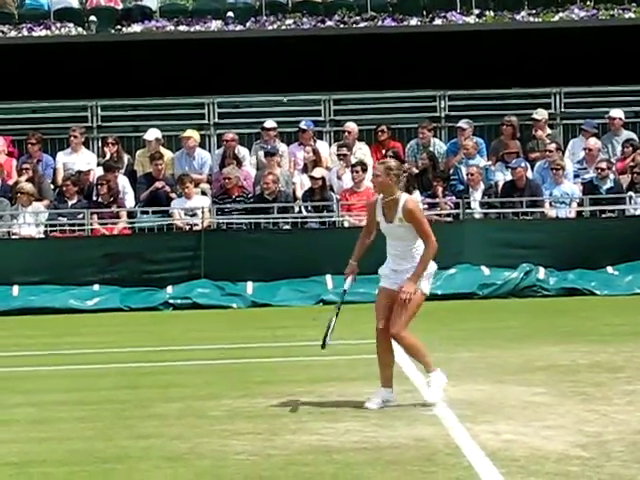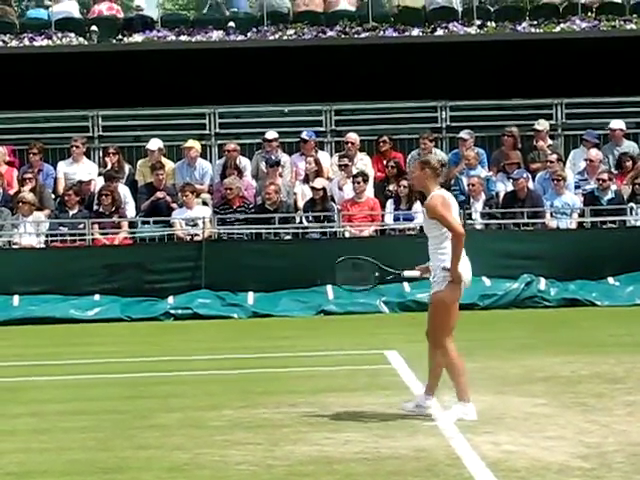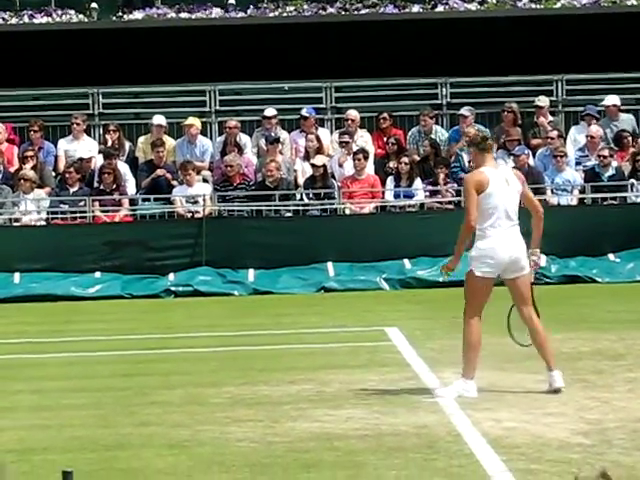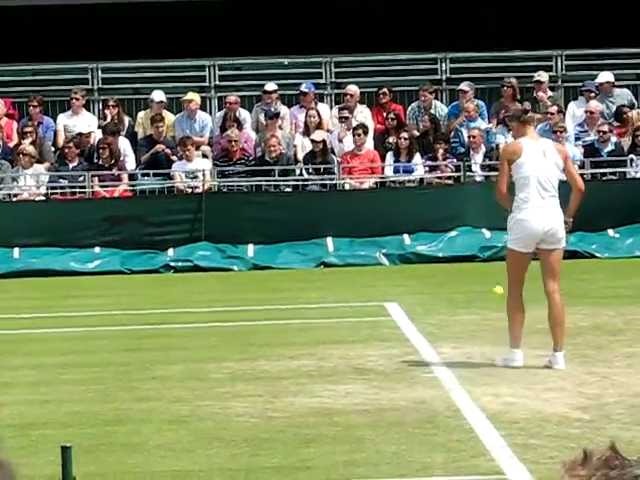
dt=0.5s
person 1, frame 1
left shoulder: (409, 205)
right shoulder: (374, 204)
left elbow: (431, 244)
right elbow: (368, 233)
left wrist: (413, 281)
right wrist: (354, 261)
left hip: (417, 271)
right hip: (392, 271)
left knee: (397, 332)
right knee: (381, 331)
left ankle: (434, 374)
right ankle: (386, 392)
person 1, frame 2
left shoulder: (433, 201)
right shoulder: (443, 196)
left elbow: (458, 232)
left wrist: (453, 269)
right wrist: (433, 265)
left hip: (449, 274)
right hip: (451, 271)
left knee: (442, 340)
right knee: (435, 337)
left ankle: (465, 404)
right ankle: (428, 397)
person 1, frame 3
left shoulder: (474, 178)
right shoulder: (515, 175)
left elbow: (470, 222)
right elbow: (538, 212)
left wrist: (455, 257)
right wrist: (534, 249)
left hip: (489, 250)
right hip: (515, 247)
left knee: (472, 316)
right knee: (528, 313)
left ankle: (467, 382)
right ankle: (554, 375)
person 1, frame 4
left shoulder: (511, 149)
right shoulder: (558, 149)
left elbow: (501, 190)
right elbow: (579, 188)
right wrist: (567, 216)
left hip: (524, 220)
right hip: (553, 220)
left knee: (515, 289)
right knee: (552, 289)
left ankle: (514, 351)
right ankle: (558, 354)
